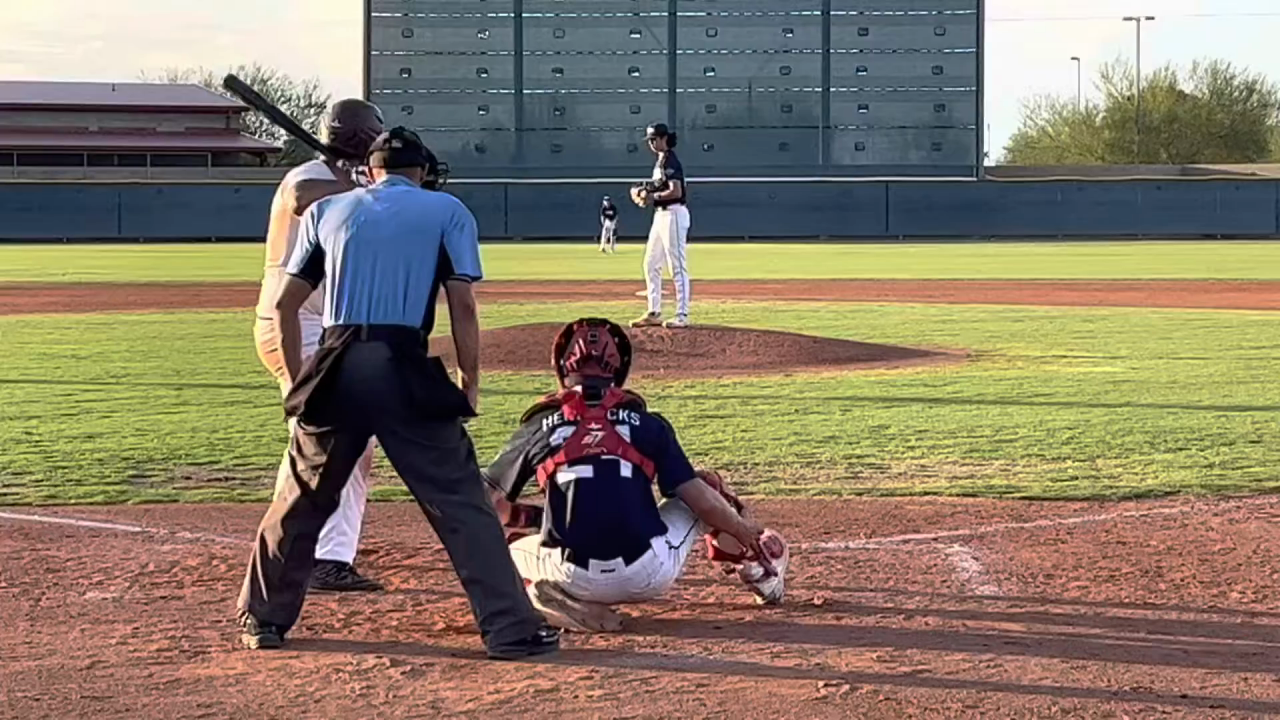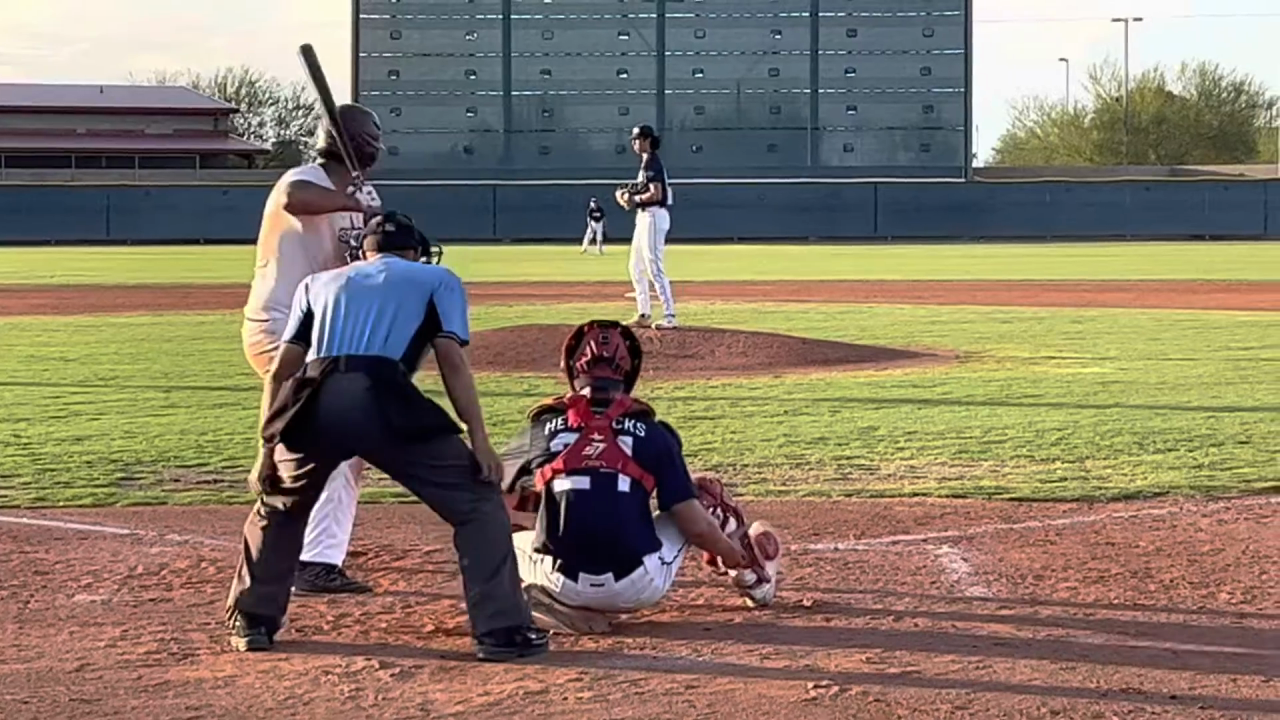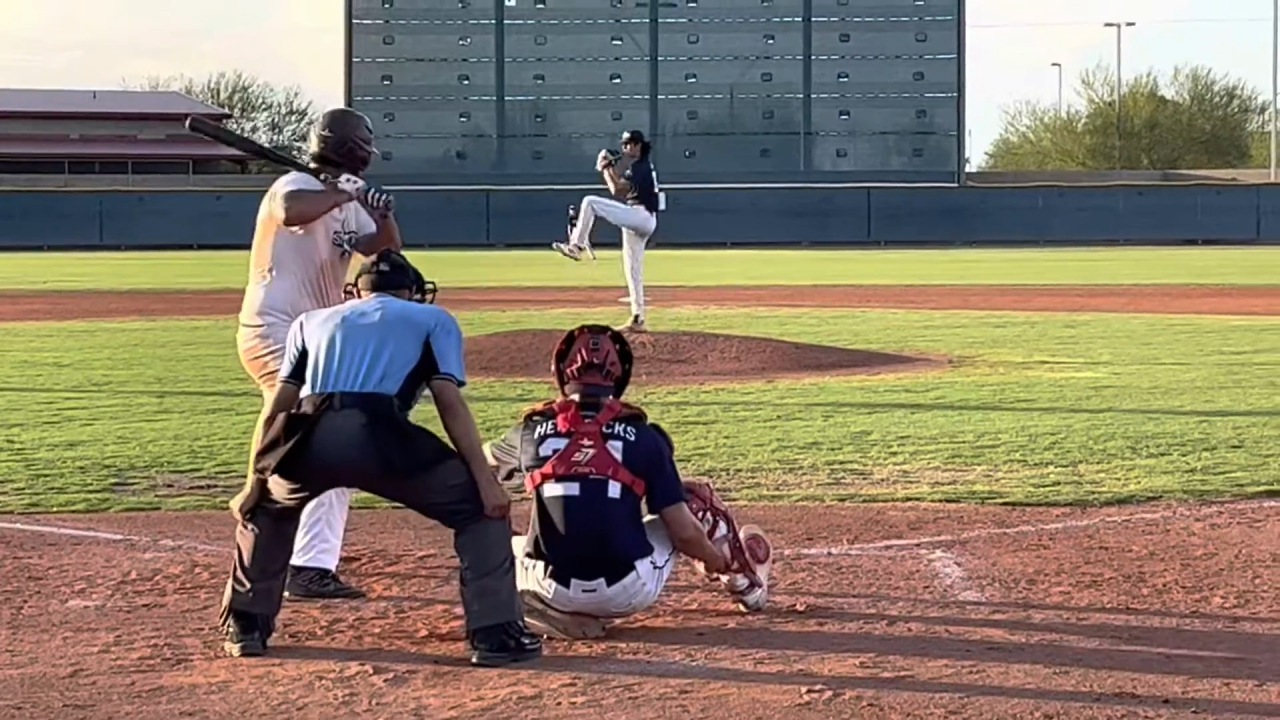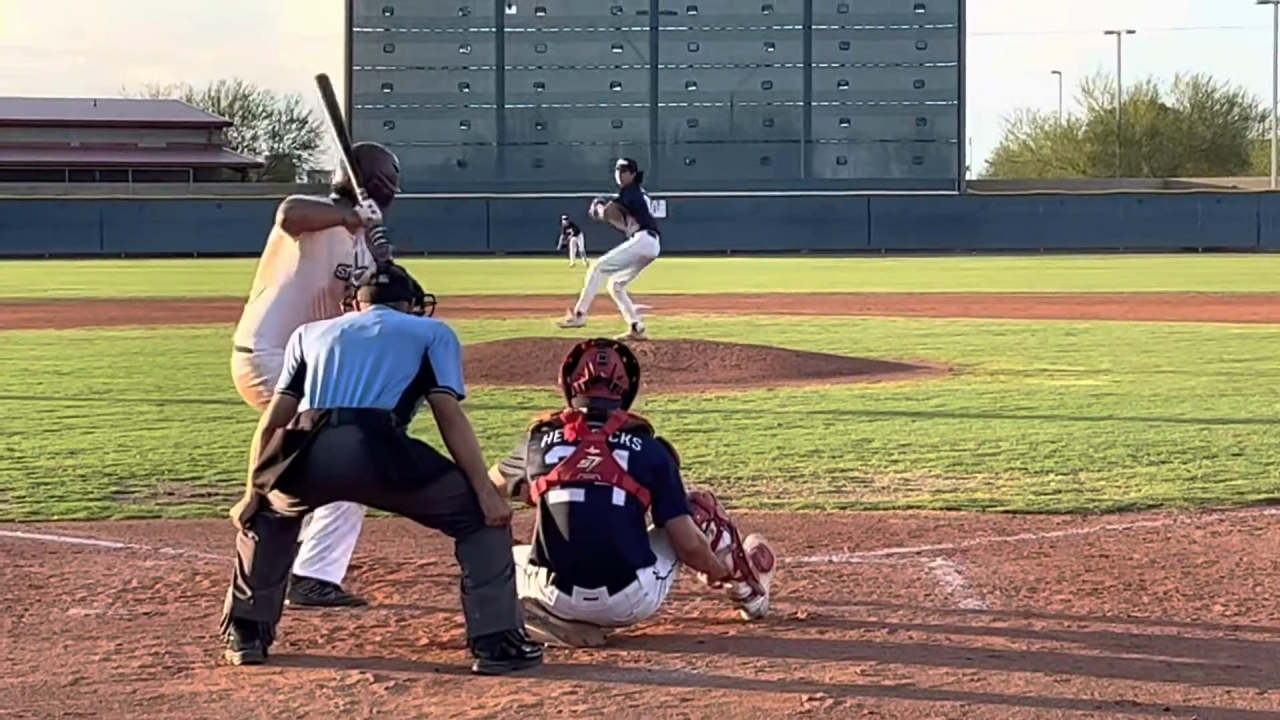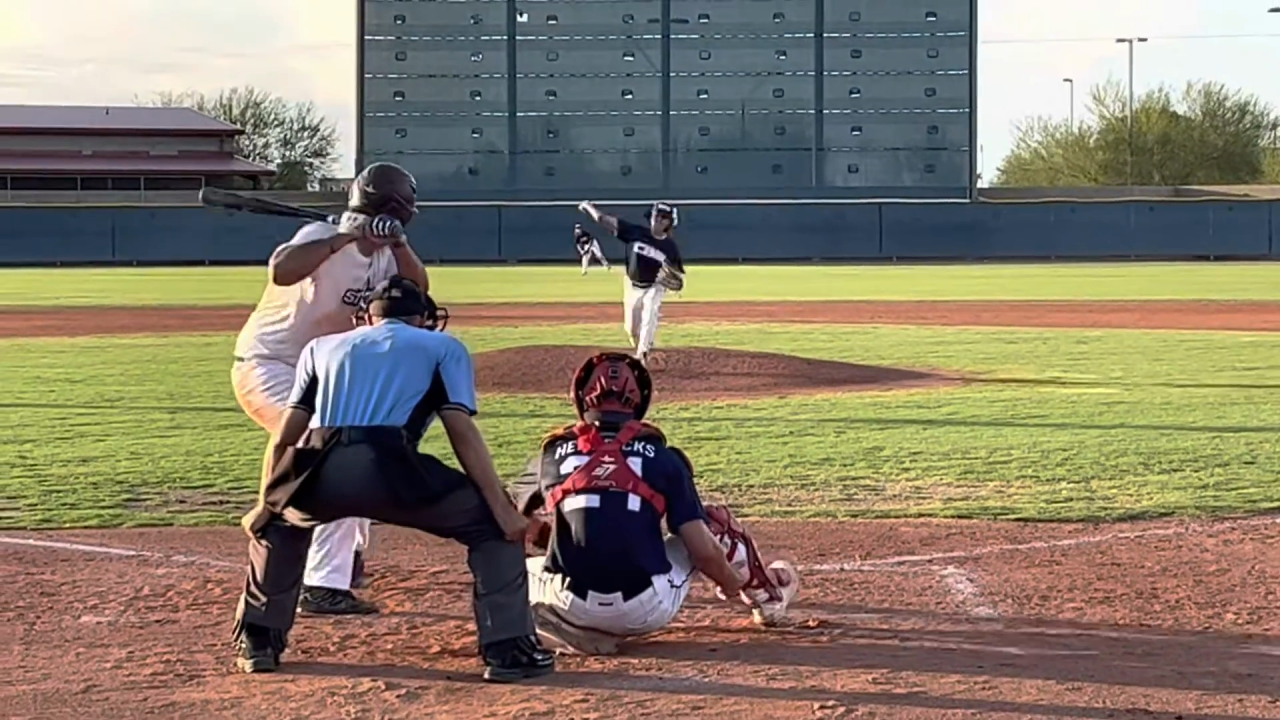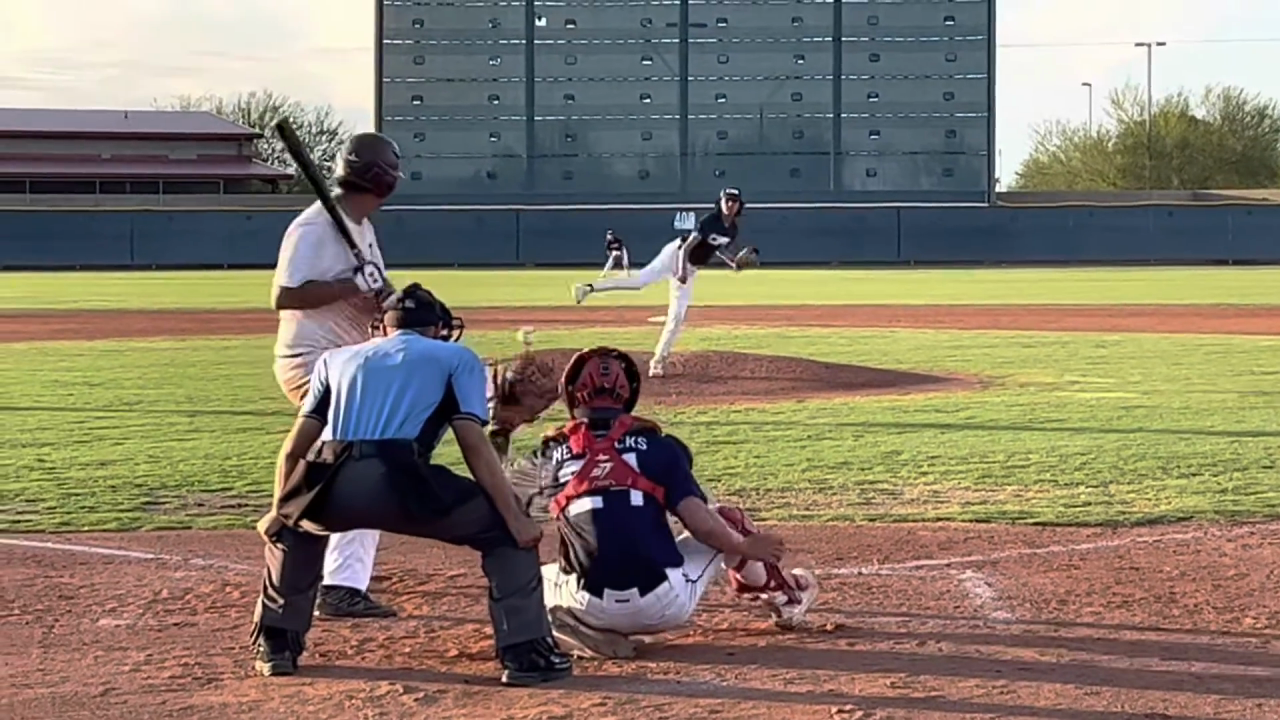
dt=0.5s
person 1, frame 1
left shoulder: (347, 191)
right shoulder: (310, 176)
right elbow: (300, 201)
right wrist: (352, 182)
left hip: (326, 330)
right hip: (298, 329)
right ankle: (326, 562)
person 1, frame 2
left shoulder: (349, 196)
right shoulder: (306, 180)
right elbow: (292, 200)
right wrist: (353, 203)
right hip: (284, 331)
right ankle: (316, 565)
person 1, frame 3
left shoulder: (345, 201)
right shoulder: (297, 184)
left elbow: (384, 249)
right elbow: (291, 213)
left wrist: (385, 214)
right wrist: (343, 193)
right hip: (280, 336)
right ankle: (310, 570)
person 1, frame 4
left shoulder: (357, 236)
right shoulder: (315, 212)
right elbow: (288, 216)
left wrist: (383, 266)
right wrist: (351, 215)
right hip: (270, 358)
left ankle: (292, 553)
right ankle: (313, 578)
person 1, frame 5
left shoulder: (384, 251)
right shoulder: (322, 236)
left elbow: (416, 289)
right elbow: (280, 272)
left wrist: (399, 244)
right wrist: (341, 238)
right hip: (267, 368)
left ankle: (343, 556)
right ankle: (324, 587)
person 1, frame 6
left shoulder: (363, 228)
right shoulder: (314, 227)
left elbow: (380, 300)
right elbow: (285, 296)
left wrist: (381, 292)
right wrist: (351, 285)
right hip: (315, 364)
left ankle: (336, 567)
right ankle: (341, 589)
person 2, frame 1
left shoulder: (326, 211)
right shoulder: (448, 210)
left elbow: (285, 303)
right elbow: (462, 305)
left wrist: (297, 376)
right wrist: (471, 380)
left hip: (336, 369)
right hip: (404, 368)
left knee: (305, 497)
right knee: (458, 498)
left ankle: (264, 619)
right ankle: (511, 629)
person 2, frame 2
left shoulder: (319, 281)
right shoulder: (438, 278)
left elbow: (281, 371)
right elbow: (451, 360)
left wrist: (268, 449)
right wrist: (479, 440)
left hip: (315, 403)
right hip: (384, 401)
left knee: (279, 502)
right knee: (476, 498)
left ankle: (252, 622)
right ankle: (502, 629)
person 2, frame 3
left shoulder: (312, 319)
right shoulder: (433, 318)
left elbow: (276, 409)
right elbow: (450, 402)
left wrist: (254, 484)
right wrist: (485, 480)
left hip: (310, 441)
right hip: (380, 438)
left knee: (268, 503)
right knee: (479, 506)
left ankle: (245, 625)
right ankle: (495, 633)
person 2, frame 4
left shoulder: (310, 332)
right shoulder: (431, 331)
left elbow: (273, 423)
right elbow: (449, 415)
left wrist: (253, 493)
right wrist: (486, 493)
left hip: (307, 456)
right hip: (377, 452)
left knee: (266, 513)
right knee: (479, 513)
left ankle: (246, 634)
right ankle: (496, 641)
person 2, frame 5
left shoulder: (322, 346)
right shoulder: (443, 346)
left elbow: (284, 439)
right elbow: (461, 431)
left wrist: (266, 504)
right wrist: (502, 509)
left hip: (318, 475)
right hip: (388, 469)
left knee: (278, 524)
right knee: (491, 522)
left ankle: (258, 642)
right ankle: (507, 650)
person 2, frame 6
left shoulder: (336, 357)
right shoulder: (456, 356)
left elbow: (294, 448)
right elbow: (473, 443)
left wrist: (279, 511)
right wrist: (515, 518)
left hip: (331, 489)
right hip: (401, 484)
left knee: (293, 526)
right knee: (506, 527)
left ankle: (276, 645)
right ankle: (524, 653)
person 3, frame 1
left shoulder: (539, 425)
right shoulder: (646, 423)
right elbow: (704, 503)
right wrist: (744, 529)
left hip: (573, 578)
right hip: (647, 574)
left knee: (513, 549)
right knee: (707, 486)
left ankle: (568, 598)
right ankle: (761, 576)
person 3, frame 2
left shoulder: (543, 427)
right shoulder: (651, 433)
right elbow: (697, 528)
right wrist: (733, 553)
left hip: (562, 585)
right hip: (637, 586)
right knee: (706, 492)
left ankle: (556, 601)
right ankle: (756, 580)
person 3, frame 3
left shoulder: (533, 429)
right shoulder: (642, 436)
left elbow: (485, 461)
right elbow: (684, 532)
right wrist: (717, 560)
left hip: (556, 590)
right hip: (629, 592)
right knee: (696, 498)
left ankle: (555, 609)
right ankle: (747, 583)
person 3, frame 4
left shoulder: (541, 440)
right shoulder: (648, 448)
left elbow: (494, 482)
right elbow: (689, 546)
right wrist: (719, 570)
left hip: (557, 599)
right hip: (630, 601)
right knee: (700, 507)
left ankle: (561, 620)
right ankle: (749, 590)
person 3, frame 5
left shoulder: (555, 452)
right shoulder: (661, 457)
right elbow: (703, 551)
right wrist: (730, 581)
left hip: (572, 605)
right hip: (646, 610)
right knee: (714, 520)
left ankle: (569, 624)
right ankle: (767, 596)
person 3, frame 6
left shoulder: (551, 455)
right shoulder: (656, 446)
right elbow: (700, 521)
right wrist: (749, 548)
left hip: (592, 608)
right hip: (664, 604)
right knee: (726, 522)
left ankle: (580, 626)
right ankle: (786, 599)
person 4, frame 1
left shoulder: (670, 160)
right shoulder: (659, 162)
left elbow: (676, 191)
left wrist: (653, 196)
right wrist: (646, 193)
left hip: (674, 215)
right hip: (660, 215)
left knee: (677, 266)
right knee: (651, 265)
left ankle: (682, 315)
right ankle: (654, 313)
person 4, frame 2
left shoulder: (652, 163)
right shoulder: (647, 163)
left elbow: (656, 195)
left wrist: (634, 198)
right wrist: (631, 196)
left hip: (654, 217)
right hip: (644, 217)
left knee: (655, 268)
right knee: (636, 268)
left ankle: (670, 316)
right ankle: (644, 315)
person 4, frame 3
left shoulder: (639, 165)
right shoulder: (643, 166)
left elbow: (617, 190)
right elbow: (623, 187)
left wrist: (606, 168)
right wrist: (609, 168)
left hip: (638, 215)
right hip: (646, 221)
left knee: (589, 202)
right knee: (633, 271)
left ankle: (577, 246)
right ankle: (638, 320)
person 4, frame 4
left shoulder: (629, 190)
right shoulder: (635, 194)
left elbow: (606, 213)
right elbow: (624, 225)
left wrist: (599, 208)
right wrist: (604, 208)
left hip: (642, 241)
right hip: (649, 246)
left knee: (597, 270)
right knee: (615, 286)
left ankle: (579, 315)
right ankle: (637, 329)
person 4, frame 5
left shoulder: (671, 247)
right shoulder: (636, 231)
left elbow: (678, 275)
right elbow: (604, 220)
right wrist: (589, 207)
left hip: (655, 286)
right hip: (635, 286)
left knee: (650, 312)
right knee: (632, 330)
left ankle: (642, 355)
right ankle: (645, 342)
person 4, frame 6
left shoulder: (733, 228)
right shoulder: (709, 221)
right elbow: (686, 247)
left wrist: (733, 262)
right wrist: (682, 270)
left hip: (691, 268)
right hip: (674, 255)
left knee: (677, 316)
right knee: (638, 281)
left ankle: (660, 359)
right ankle: (589, 288)
